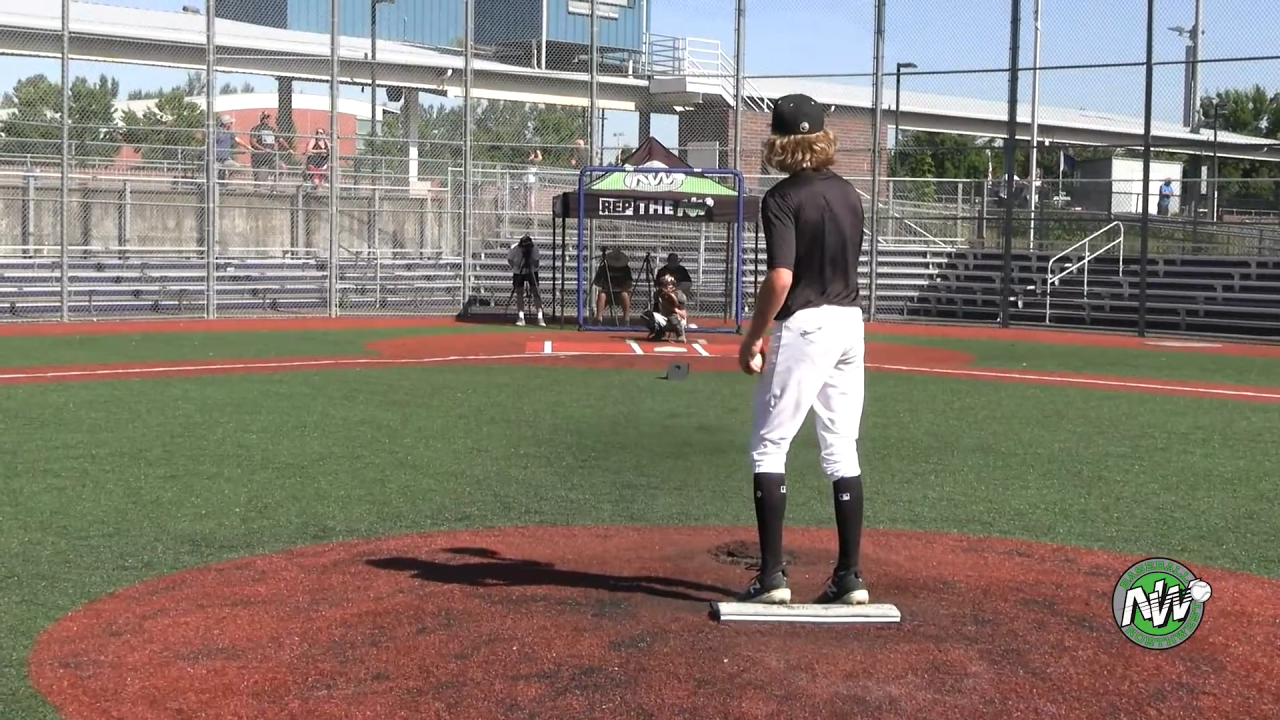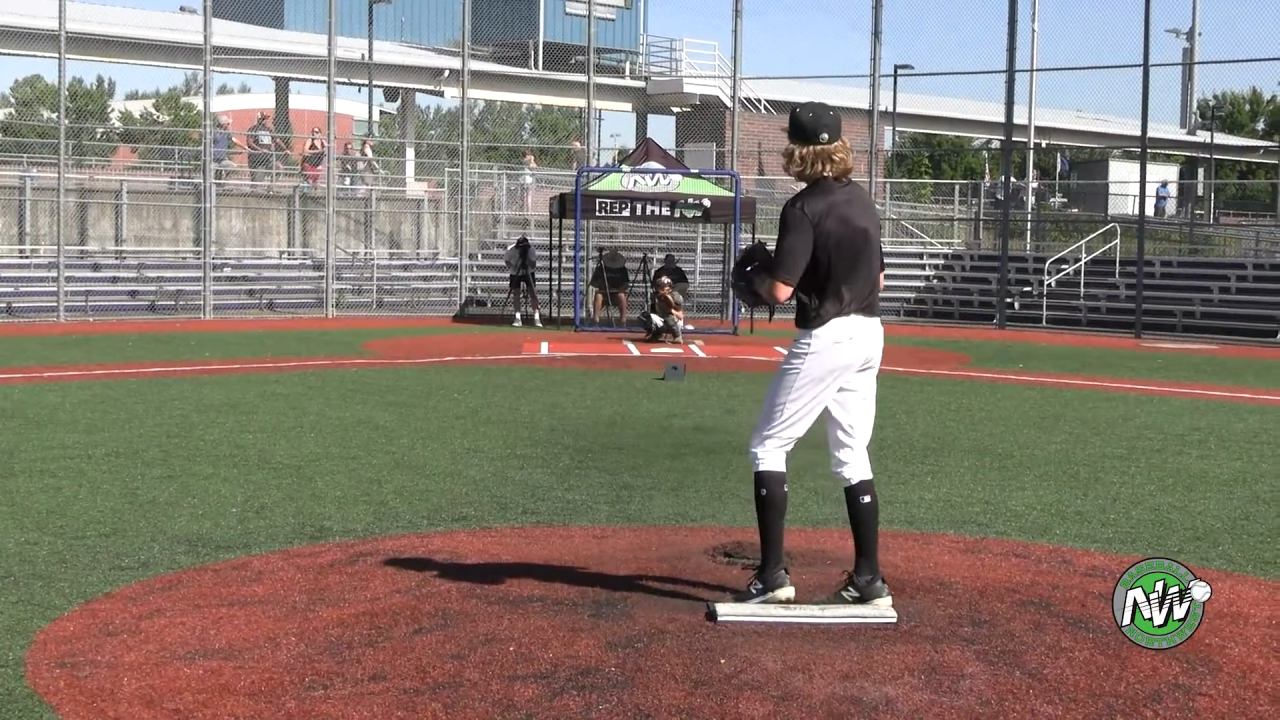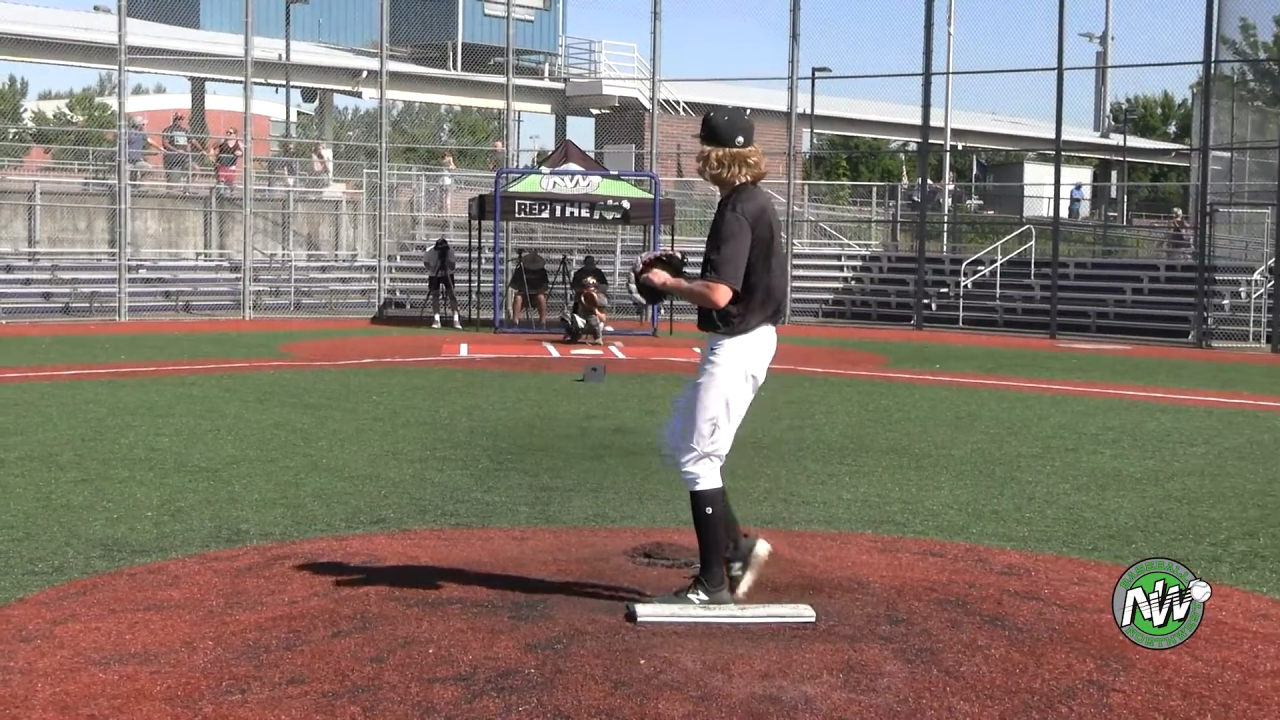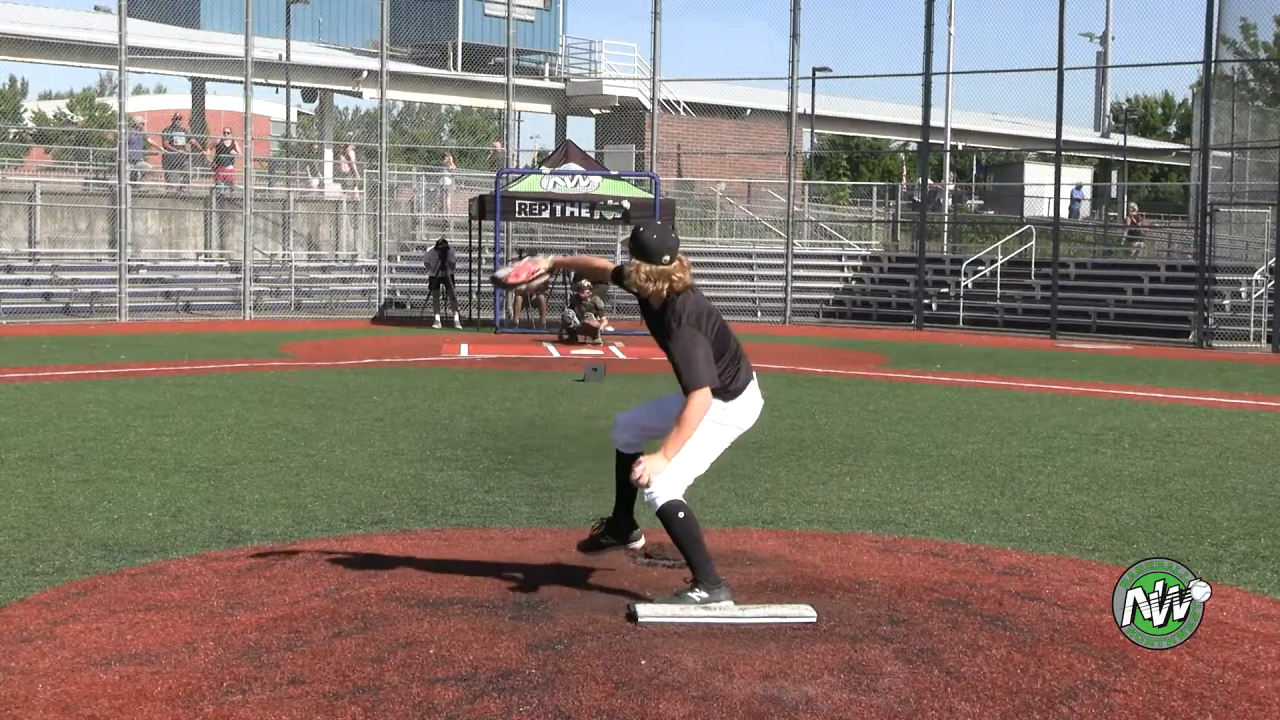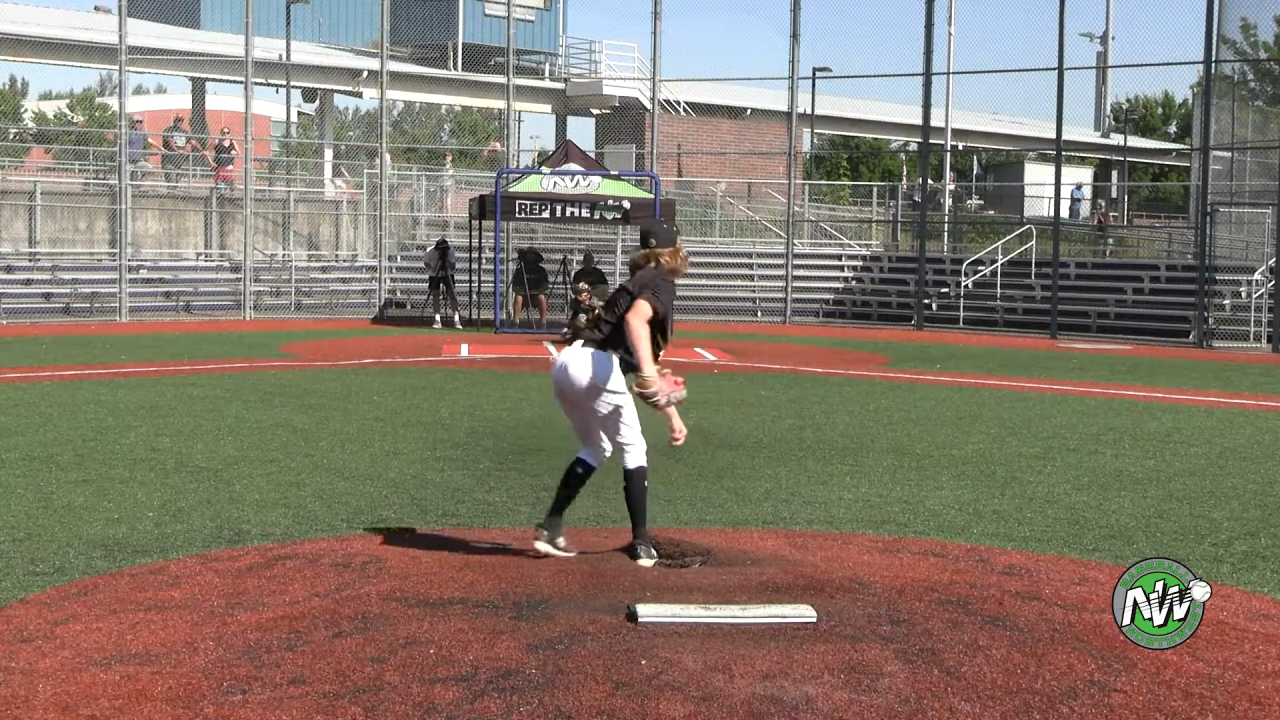
dt=1s
person 1, frame 1
left shoulder: (783, 197)
right shoulder: (849, 194)
left elbow: (781, 278)
left wrist: (752, 337)
left hip: (804, 327)
right hip: (850, 323)
left knee: (769, 448)
right knee: (842, 450)
left ankle: (772, 575)
right ankle: (849, 575)
person 1, frame 2
left shoulder: (804, 207)
right shoulder: (862, 200)
left elbow: (780, 290)
left wrist: (756, 276)
left hip: (826, 338)
right hip: (867, 333)
left knee: (767, 447)
right knee: (852, 457)
left ankle: (771, 573)
right ankle: (868, 580)
person 1, frame 3
left shoulder: (738, 209)
right shoulder: (753, 201)
left elbow: (718, 293)
left wrist: (664, 281)
right wrist: (679, 276)
left hip: (735, 345)
right hip: (736, 340)
left knee: (697, 461)
right knee: (677, 438)
left ankle: (713, 584)
right ankle: (738, 546)
person 1, frame 4
left shoulder: (684, 319)
right shoulder: (658, 290)
left elbow: (701, 398)
right elbow: (606, 269)
left wrist: (663, 456)
right wrist: (552, 263)
left hip: (730, 405)
right hip: (709, 398)
left knee: (661, 489)
right knee: (627, 427)
left ankle: (710, 587)
right ankle: (622, 529)
person 1, frame 5
left shoulder: (643, 282)
right shoulder: (660, 284)
left elbow: (644, 359)
right elbow: (635, 318)
left wrist: (671, 412)
right wrist: (650, 373)
left hip: (565, 362)
right hip: (596, 368)
left knee: (594, 449)
right knee: (631, 450)
left ankle: (549, 530)
right ankle: (641, 543)
